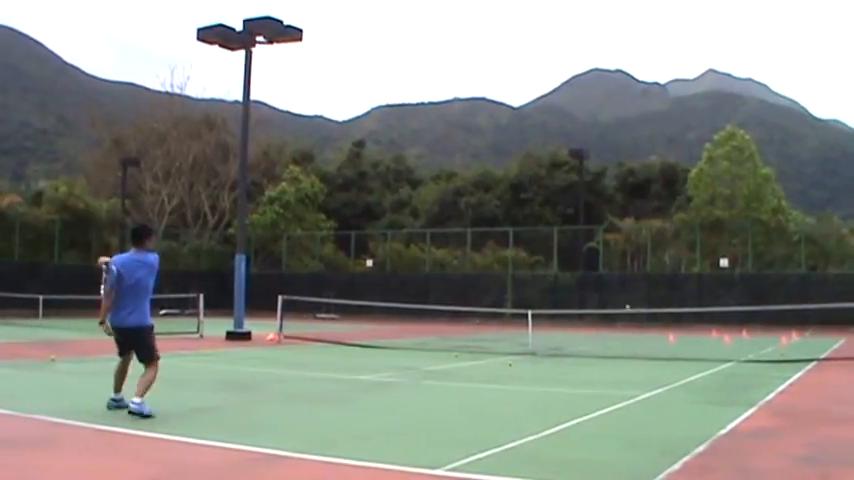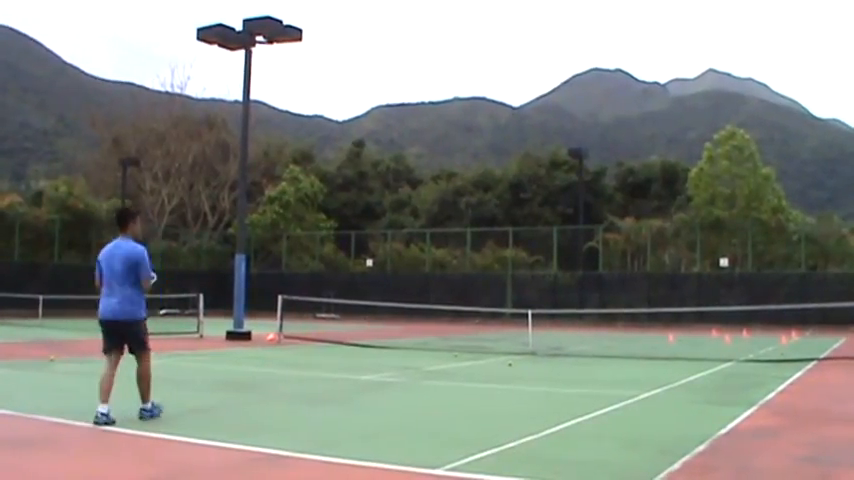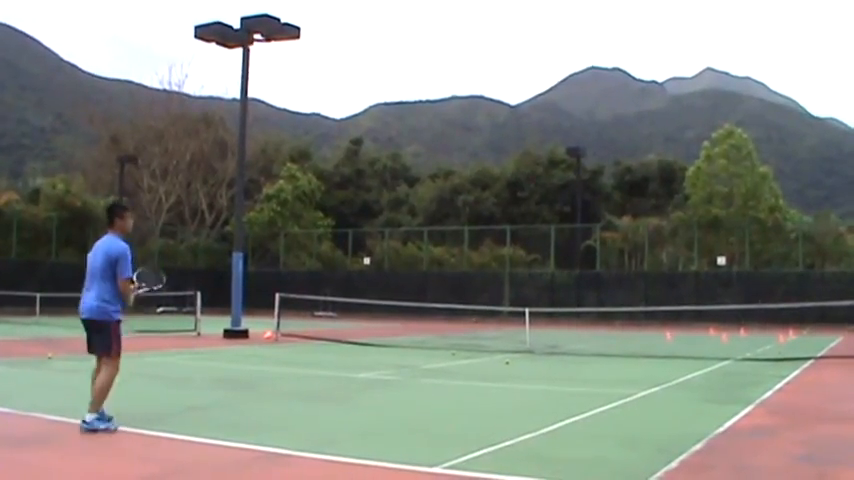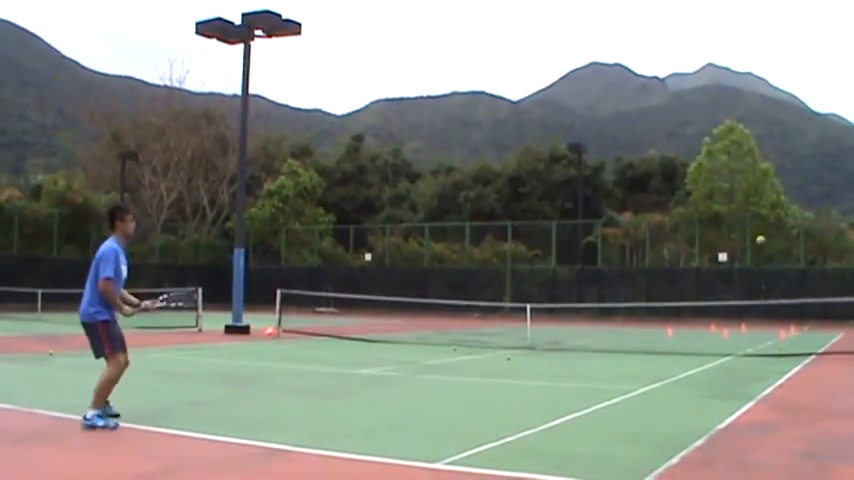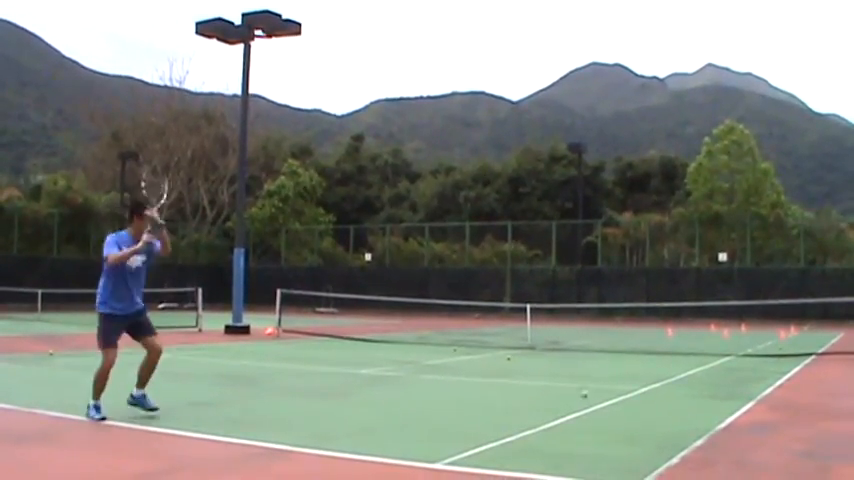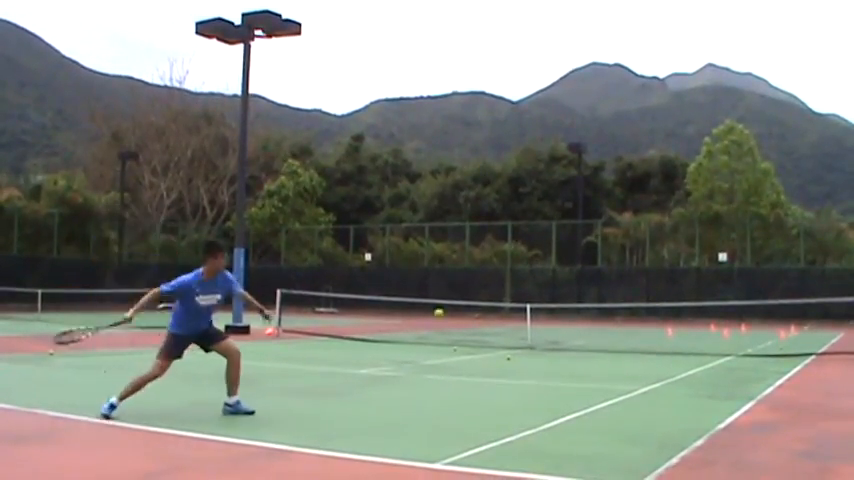
dt=0.5s
person 1, frame 1
left shoulder: (118, 262)
right shoulder: (153, 260)
left elbow: (109, 293)
left wrist: (103, 319)
left hip: (118, 321)
right hip: (141, 323)
left knee: (125, 358)
right knee: (152, 366)
left ankle: (116, 397)
right ankle: (137, 402)
person 1, frame 2
left shoulder: (105, 251)
right shoulder: (138, 251)
left elbow: (99, 284)
right elbow: (146, 285)
left hip: (107, 314)
right hip: (132, 314)
left knee: (111, 361)
right knee: (143, 358)
left ankle: (102, 411)
right ankle: (146, 406)
person 1, frame 3
left shoulder: (99, 245)
right shoulder: (121, 248)
right elbow: (124, 285)
left wrist: (124, 293)
right wrist: (128, 300)
left hip: (89, 310)
right hip: (106, 313)
left knee: (103, 361)
right knee: (111, 365)
left ankle: (95, 410)
right ankle: (91, 418)
person 1, frame 4
left shoulder: (117, 250)
right shoulder: (111, 250)
right elbow: (104, 286)
left wrist: (136, 302)
right wrist: (122, 309)
left hip: (104, 315)
right hip: (97, 315)
left knee: (121, 362)
right knee: (116, 363)
left ankle: (100, 402)
right ankle: (92, 414)
person 1, frame 5
left shoulder: (148, 241)
right shoulder: (115, 238)
left elbow: (165, 251)
right elbow: (113, 261)
left wrist: (160, 226)
right wrist: (139, 247)
left hip: (135, 308)
right hip: (110, 309)
left knee: (156, 349)
right knee: (108, 361)
left ankle: (138, 394)
right ankle: (94, 404)
person 1, frame 6
left shoulder: (224, 278)
right shoulder: (188, 282)
left elbow: (241, 294)
right elbow: (156, 293)
left wrist: (262, 309)
right wrist: (133, 311)
left hip: (204, 327)
right hip: (180, 330)
left knee: (234, 353)
right knee: (156, 372)
left ankle: (232, 402)
right ankle: (115, 401)
